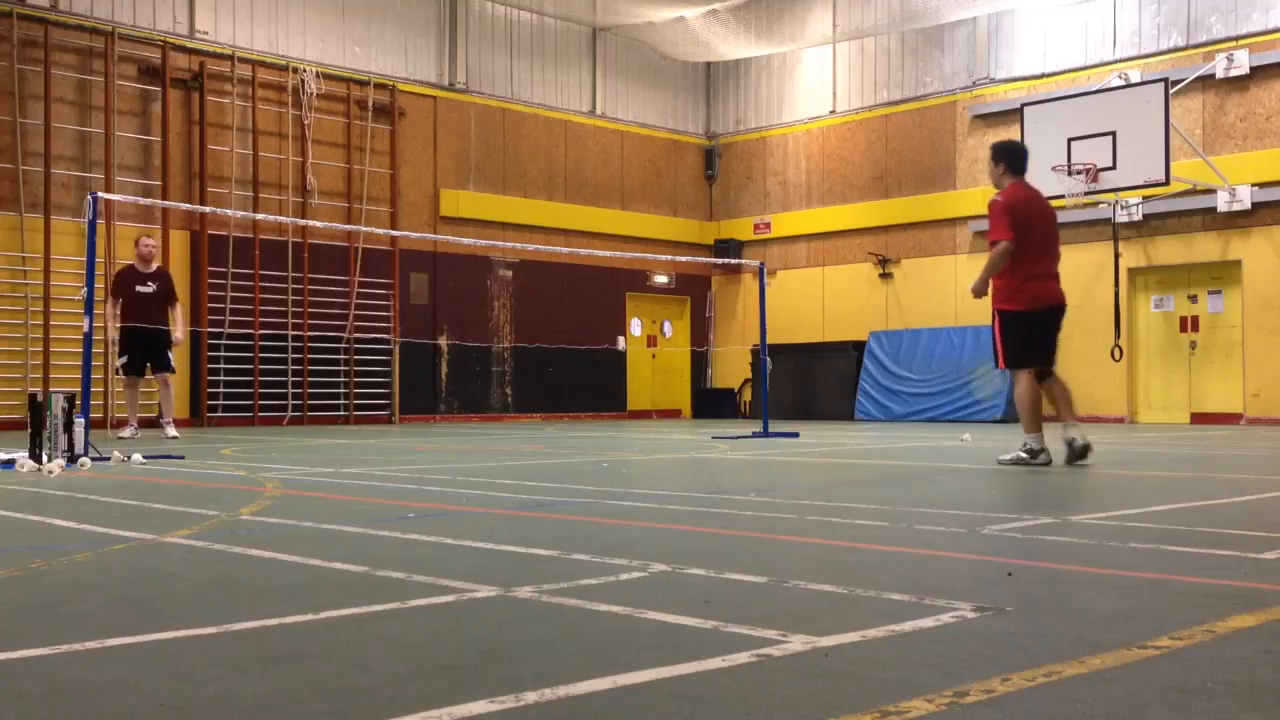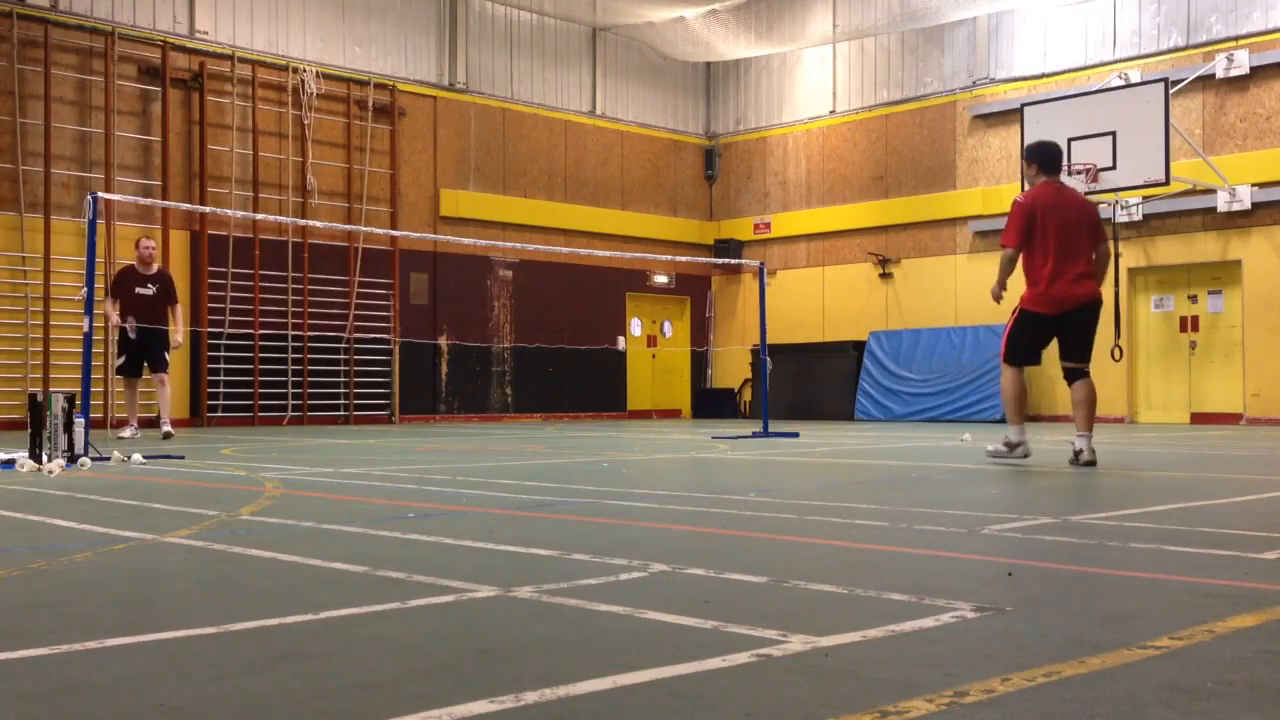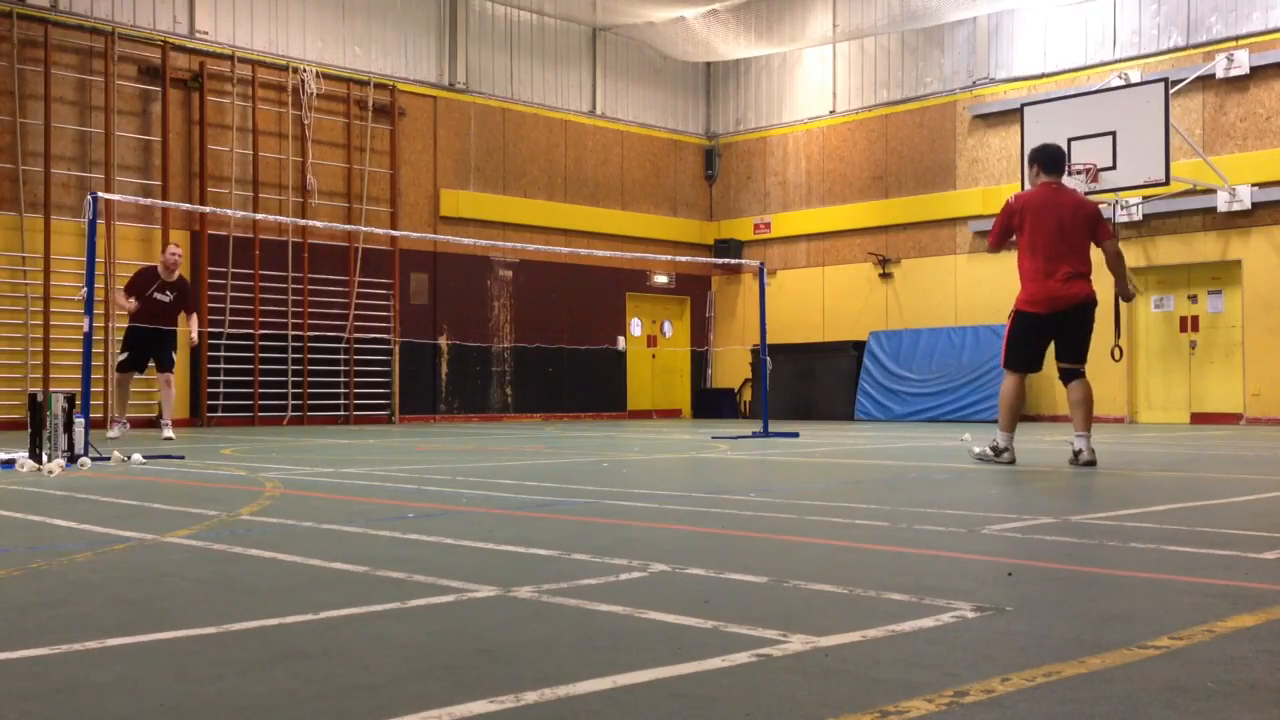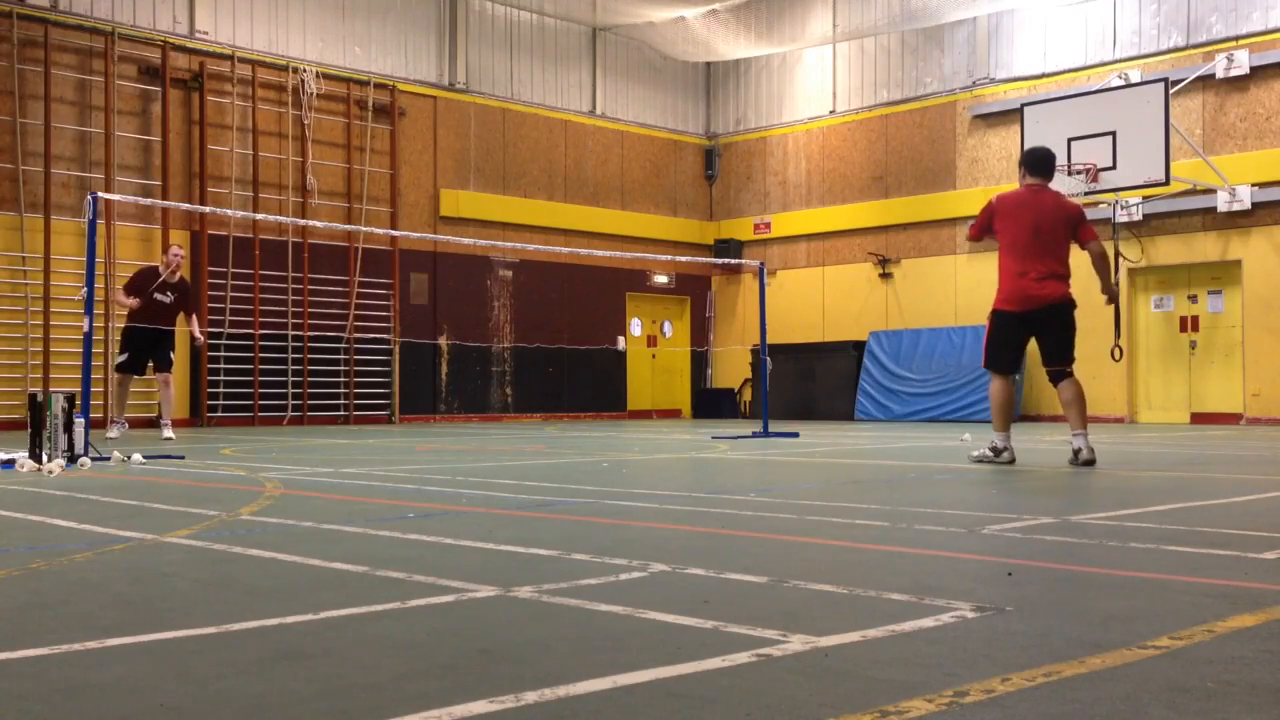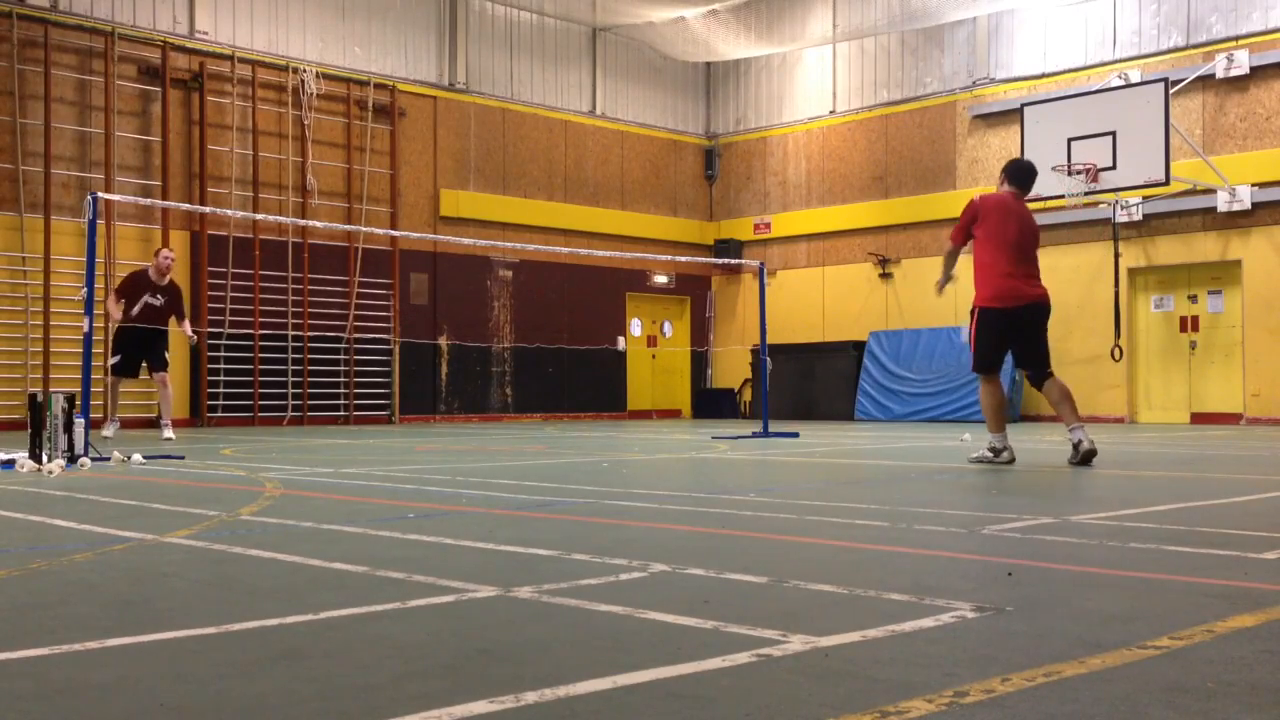
dt=0.4s
person 1, frame 1
left shoulder: (1002, 201)
right shoulder: (1042, 202)
left elbow: (1004, 248)
left wrist: (983, 279)
left hip: (1016, 300)
right hip: (1050, 297)
left knee: (1022, 372)
right knee: (1044, 372)
left ankle: (1034, 447)
right ankle: (1075, 437)
person 1, frame 2
left shoulder: (1027, 202)
right shoulder: (1085, 204)
left elbow: (1011, 251)
right elbow: (1104, 253)
left wrist: (1000, 283)
right wrist: (1091, 285)
left hip: (1042, 300)
right hip: (1084, 299)
left knee: (1011, 363)
right knee: (1078, 372)
left ankle: (1016, 438)
right ankle: (1084, 446)
person 1, frame 3
left shoulder: (1019, 202)
right shoulder: (1086, 206)
left elbow: (993, 245)
right elbow: (1112, 251)
left wrist: (1015, 237)
right wrist: (1122, 286)
left hip: (1036, 302)
right hip: (1078, 300)
left knee: (1015, 371)
right knee: (1074, 373)
left ankle: (1003, 445)
right ankle: (1083, 446)
person 1, frame 4
left shoulder: (1001, 203)
right shoulder: (1069, 209)
left elbow: (973, 235)
right elbow: (1096, 250)
right wrist: (1108, 286)
left hip: (1013, 302)
right hip: (1056, 302)
left knee: (1000, 373)
right knee: (1062, 373)
left ankle: (1001, 446)
right ankle: (1081, 444)
person 1, frame 5
left shoulder: (981, 204)
right shoulder: (1030, 222)
left elbow: (953, 247)
left wrist: (945, 275)
left hip: (994, 302)
right hip: (1033, 303)
left knee: (988, 374)
right knee: (1041, 374)
left ankle: (999, 446)
right ankle: (1080, 438)
person 2, frame 1
left shoulder: (163, 275)
right shoulder: (124, 274)
left elbow: (174, 305)
right elbow: (112, 302)
left wrist: (178, 329)
right wrist: (112, 328)
left hip: (159, 333)
right hip: (131, 333)
left knee: (164, 378)
right knee: (131, 380)
left ankle: (168, 423)
right ankle: (132, 425)
person 2, frame 2
left shoulder: (164, 277)
right shoulder: (124, 275)
left elbow: (175, 306)
right elbow: (109, 300)
left wrist: (179, 332)
right wrist: (112, 316)
left hip: (157, 334)
right hip: (130, 334)
left knee: (161, 377)
right knee: (130, 380)
left ankle: (165, 423)
right ankle: (132, 425)
person 2, frame 3
left shoulder: (183, 285)
right shoulder: (144, 274)
left elbow: (191, 313)
right elbow: (120, 295)
left wrist: (193, 333)
right wrist: (127, 305)
left hip: (165, 335)
right hip: (138, 331)
left knee: (167, 377)
right knee: (122, 376)
left ankle: (166, 425)
right ankle: (120, 420)
person 2, frame 4
left shoulder: (184, 286)
right shoulder: (145, 274)
left elbow: (190, 314)
right elbow: (119, 295)
left wrist: (196, 333)
right wrist: (128, 303)
left hip: (164, 336)
right hip: (136, 332)
left knee: (165, 378)
right knee: (122, 378)
left ankle: (166, 425)
right ankle: (118, 421)
person 2, frame 5
left shoulder: (174, 290)
right shoulder: (135, 278)
left elbow: (181, 317)
right elbow: (113, 298)
left wrist: (188, 332)
right wrist: (115, 314)
left hip: (156, 338)
right hip: (128, 336)
left knee: (162, 378)
right knee: (113, 380)
left ankle: (166, 425)
right ankle: (112, 420)
